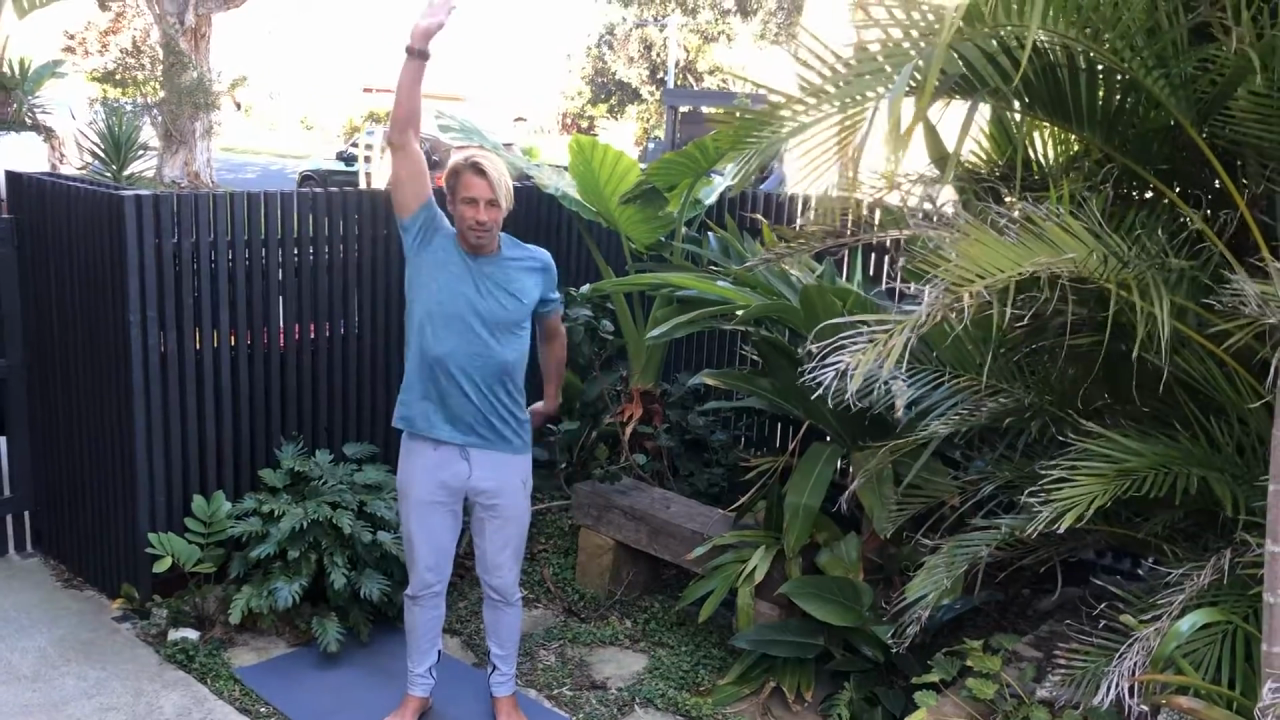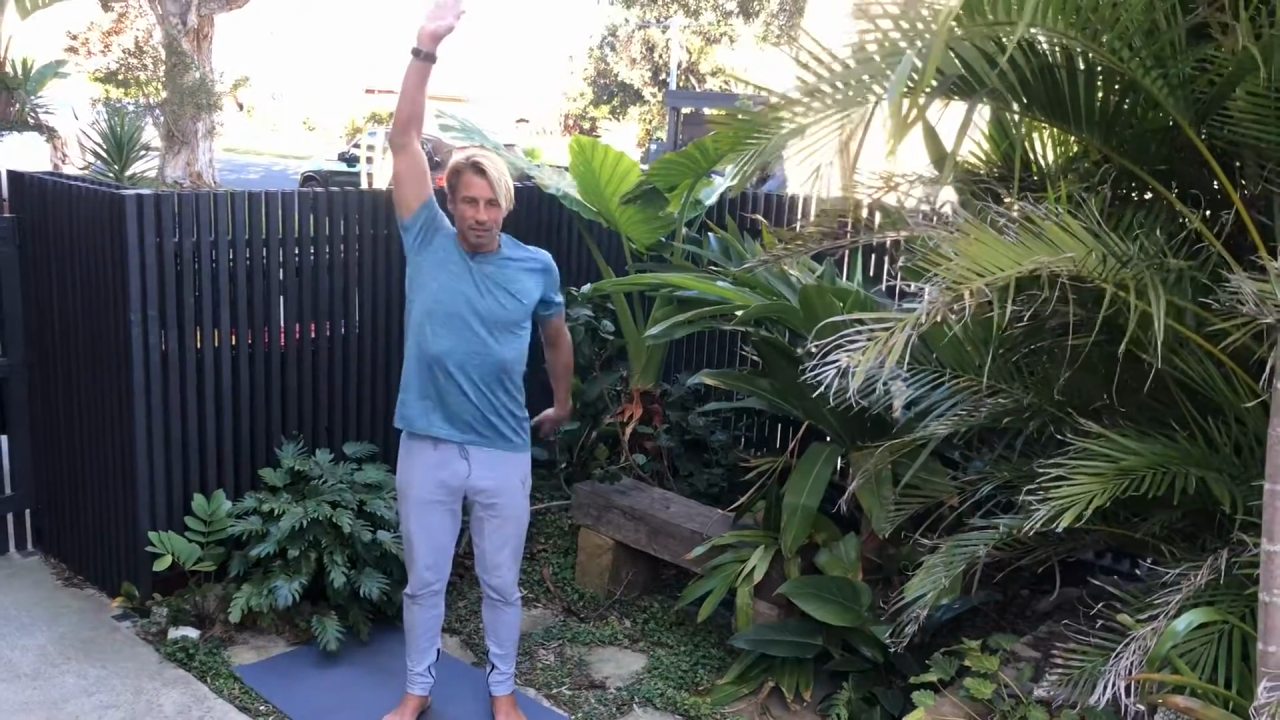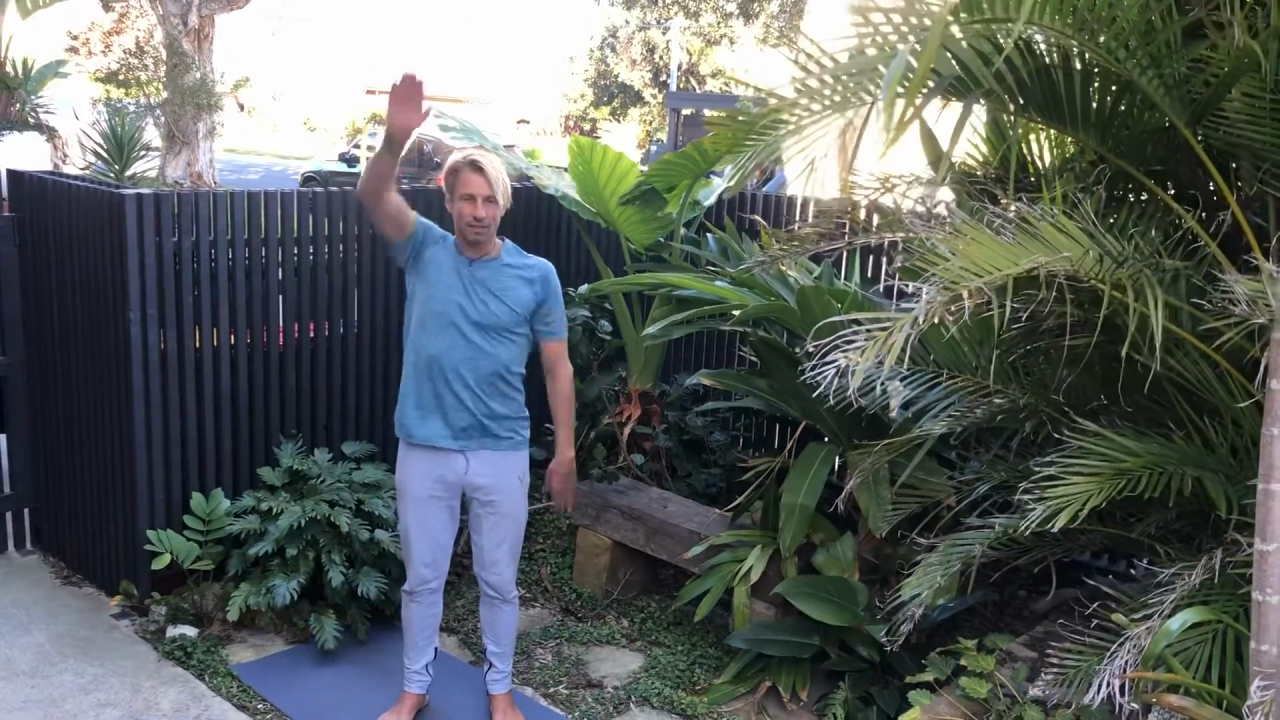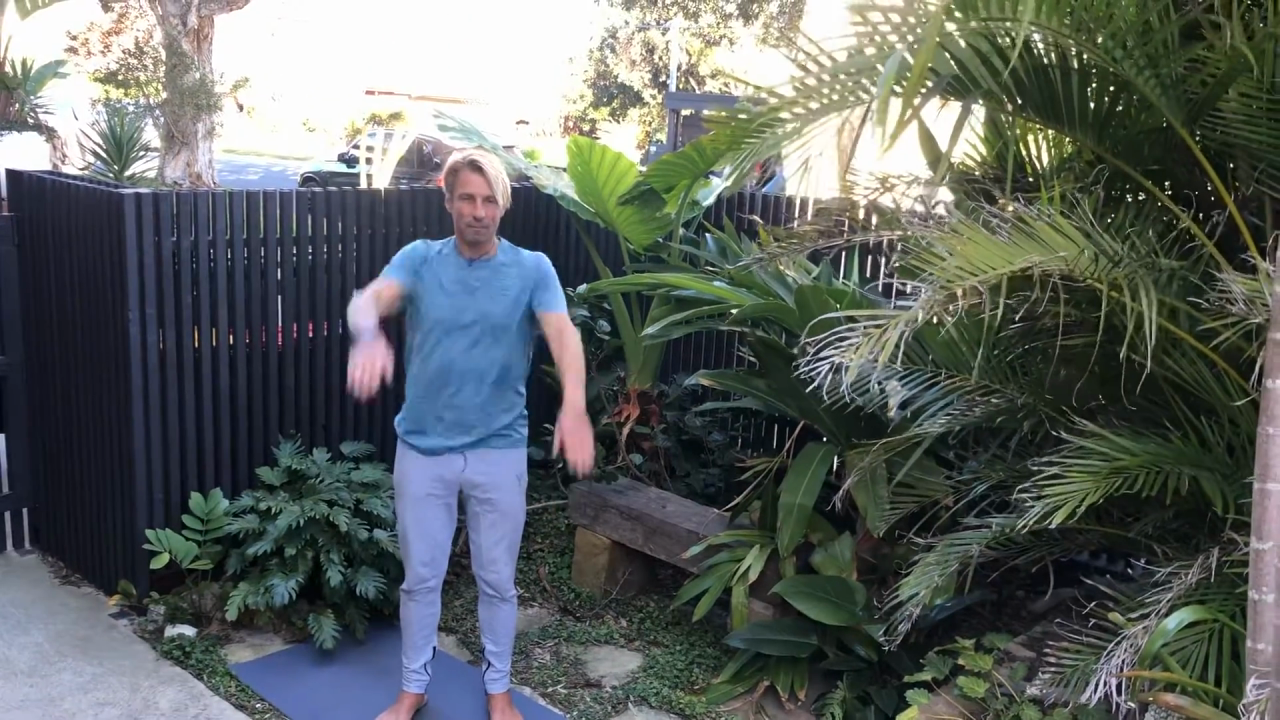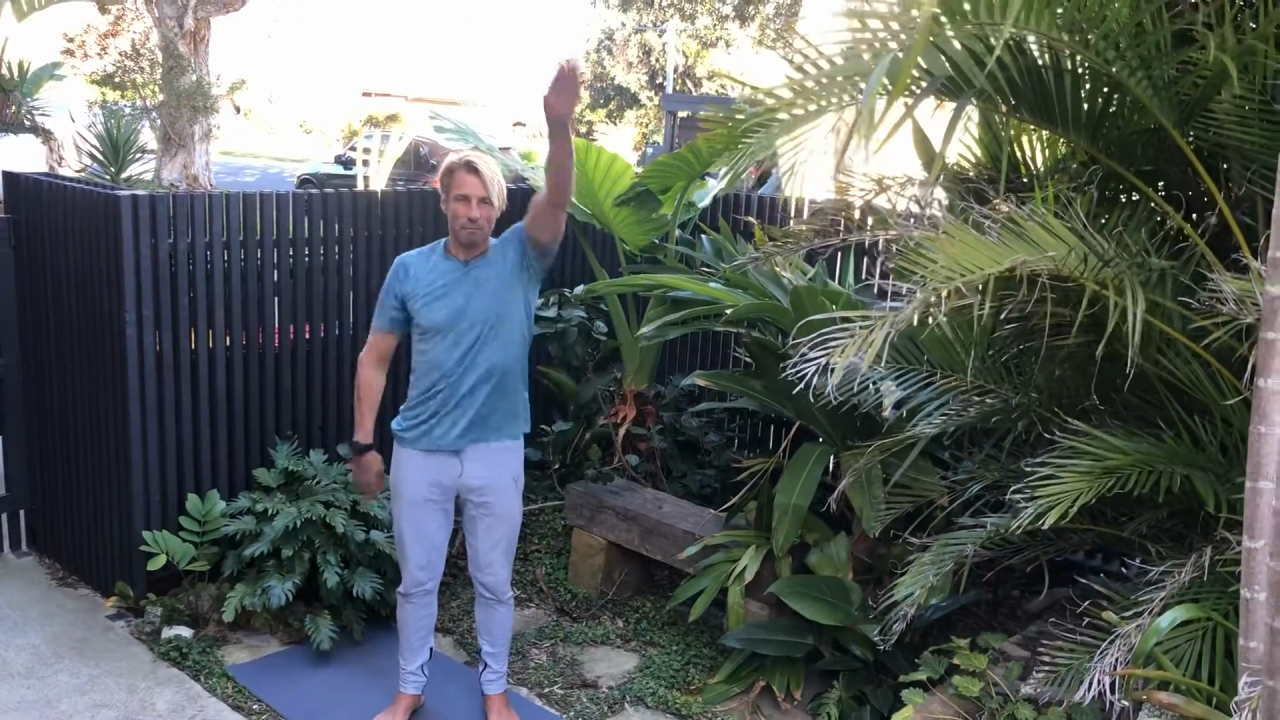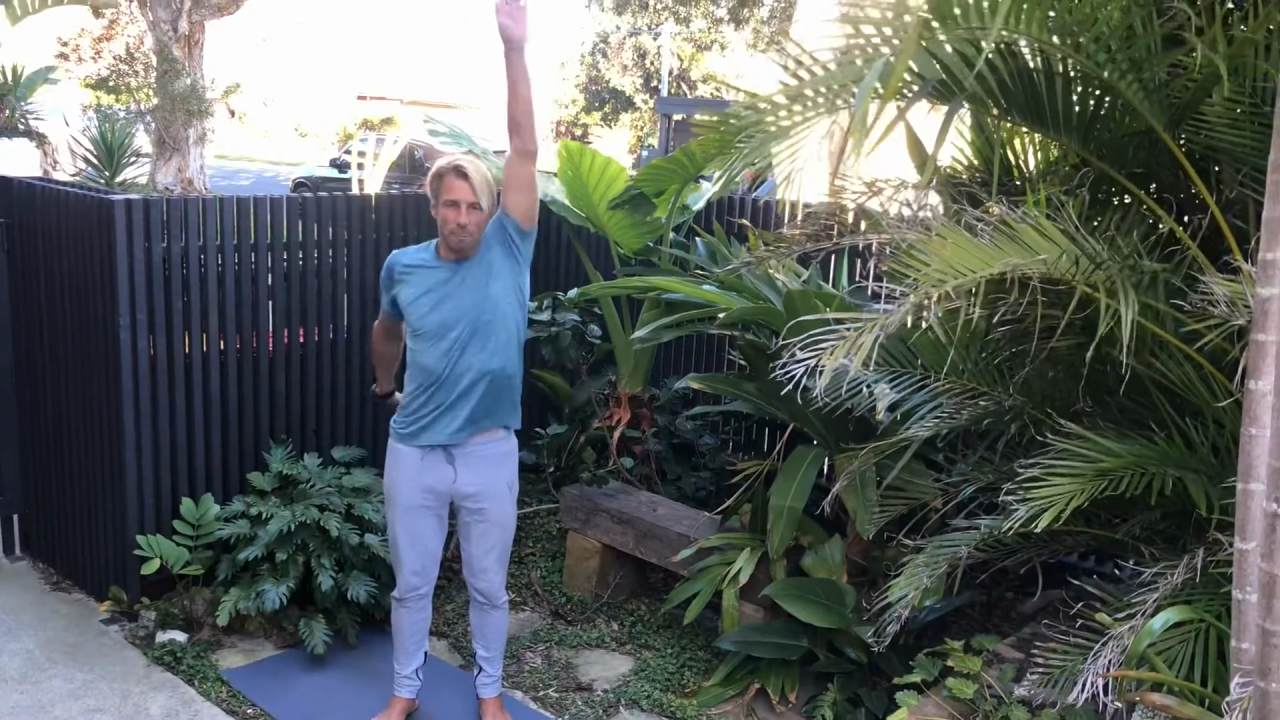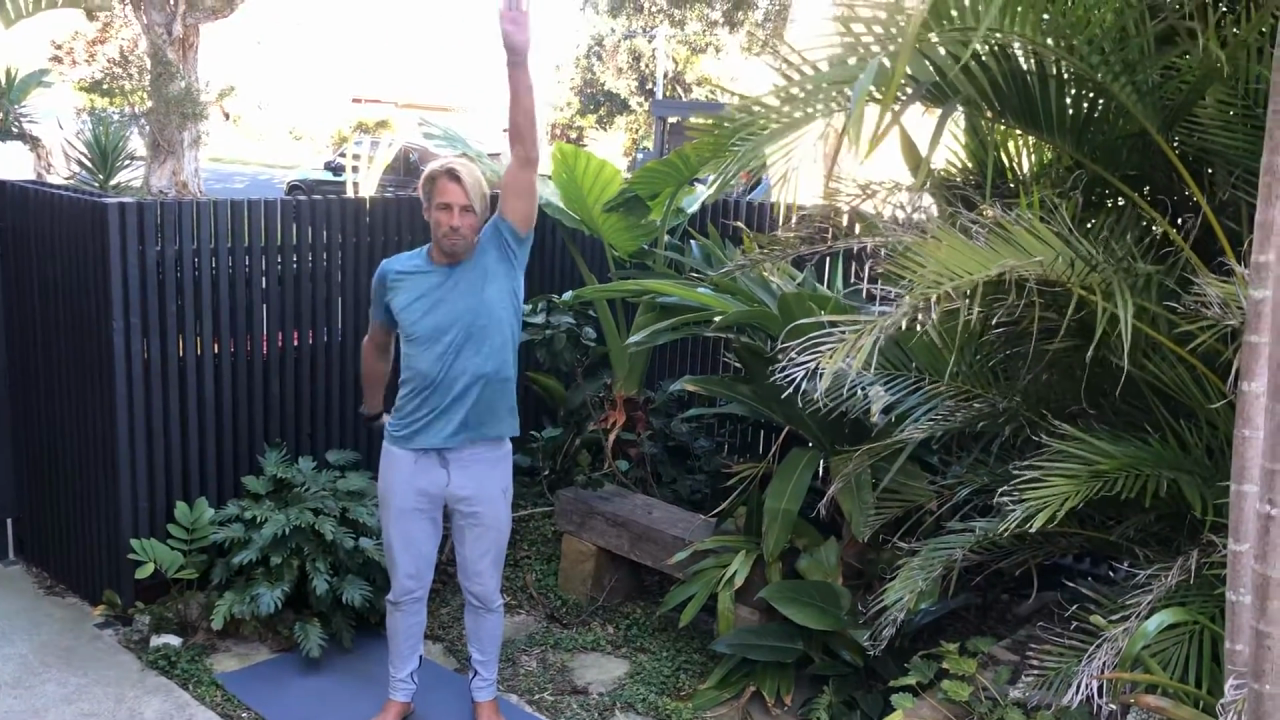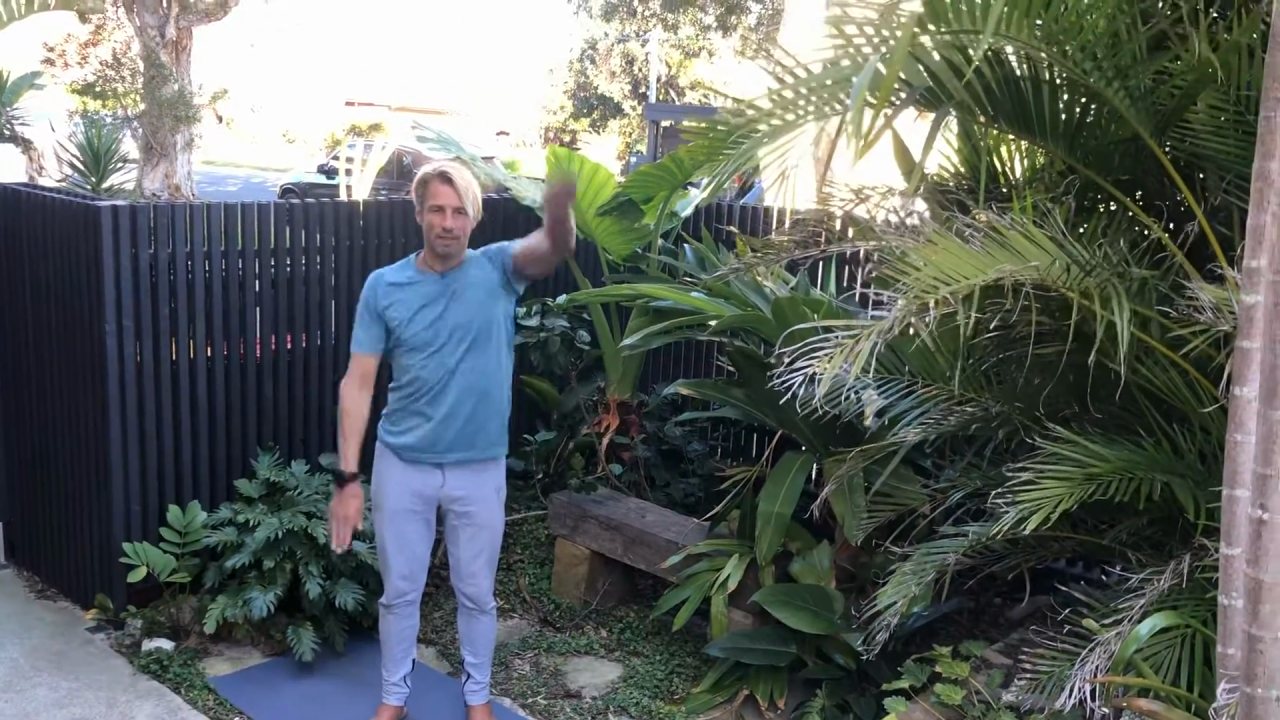
dt=0.2s
person 1, frame 1
left shoulder: (536, 265)
right shoulder: (426, 245)
left elbow: (554, 338)
right elbow: (402, 140)
left wrist: (551, 402)
left hip: (504, 456)
right hip: (428, 452)
left knee: (502, 585)
right knee: (425, 582)
person 1, frame 2
left shoulder: (536, 266)
right shoulder: (427, 244)
left elbow: (557, 336)
right elbow: (403, 142)
left wrist: (562, 404)
left hip: (504, 455)
right hip: (427, 448)
left knee: (501, 584)
right knee: (424, 581)
person 1, frame 3
left shoulder: (536, 275)
right shoulder: (424, 251)
left elbow: (558, 366)
right elbow: (374, 196)
left wrist: (565, 451)
right wrist: (395, 139)
left hip: (502, 457)
right hip: (425, 452)
left knee: (499, 583)
right knee: (422, 581)
person 1, frame 4
left shoulder: (531, 269)
right shoulder: (418, 258)
left elbow: (563, 334)
right elbow: (370, 301)
left wrist: (574, 410)
right wrist: (370, 335)
left hip: (499, 451)
right hip: (423, 449)
left knee: (497, 581)
right knee: (421, 577)
person 1, frame 5
left shoulder: (520, 260)
right shoulder: (409, 269)
left elbow: (555, 200)
right elbow: (374, 360)
left wrist: (560, 127)
right wrist: (362, 445)
left hip: (496, 453)
right hip: (419, 453)
left knee: (493, 582)
right knee: (417, 581)
person 1, frame 6
left shoulder: (508, 252)
right shoulder: (401, 267)
left elbow: (525, 150)
right wrist: (385, 390)
left hip: (489, 453)
right hip: (413, 453)
left knee: (488, 585)
right knee: (412, 584)
person 1, frame 7
left shoulder: (503, 259)
right shoulder: (394, 274)
left elbow: (524, 166)
right wrist: (381, 415)
left hip: (484, 461)
right hip: (409, 462)
left knee: (483, 590)
right knee: (407, 587)
person 1, frame 8
left shoulder: (498, 268)
right shoulder: (384, 286)
left elbow: (551, 252)
right elbow: (358, 382)
left wrist: (558, 210)
right wrist: (347, 480)
left hip: (479, 467)
right hip: (402, 464)
left knee: (476, 595)
right knee: (400, 593)
